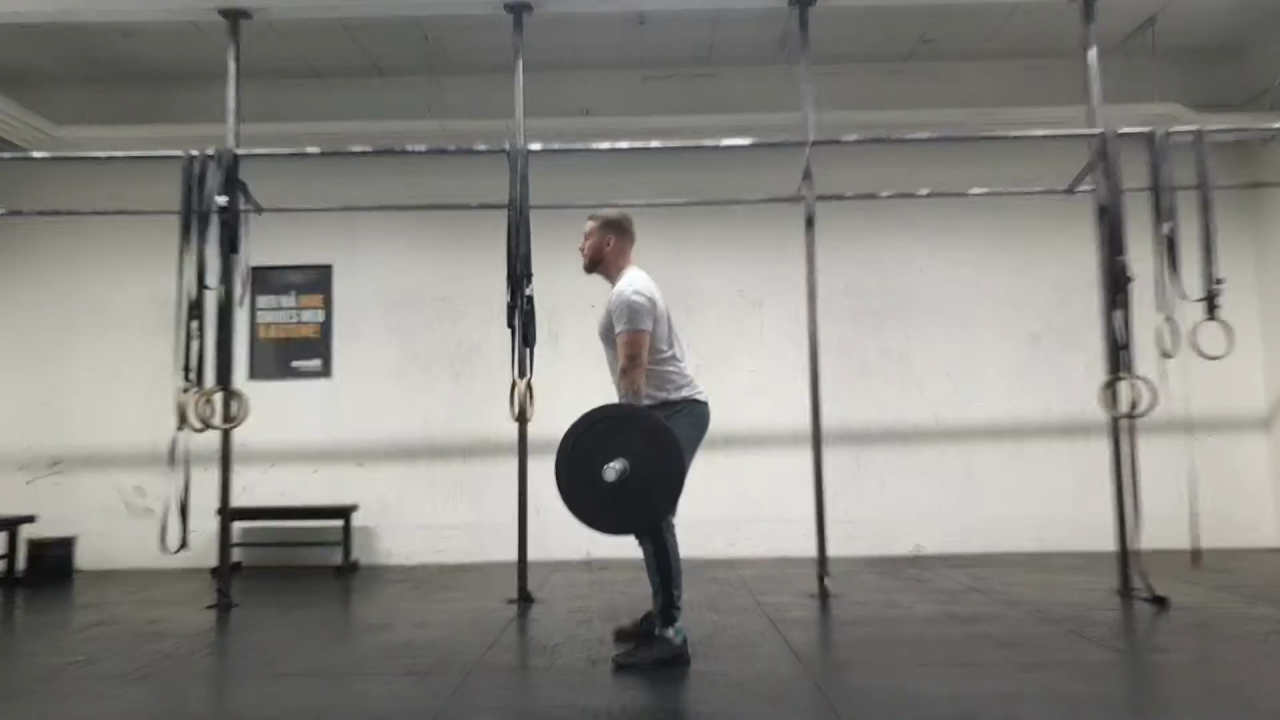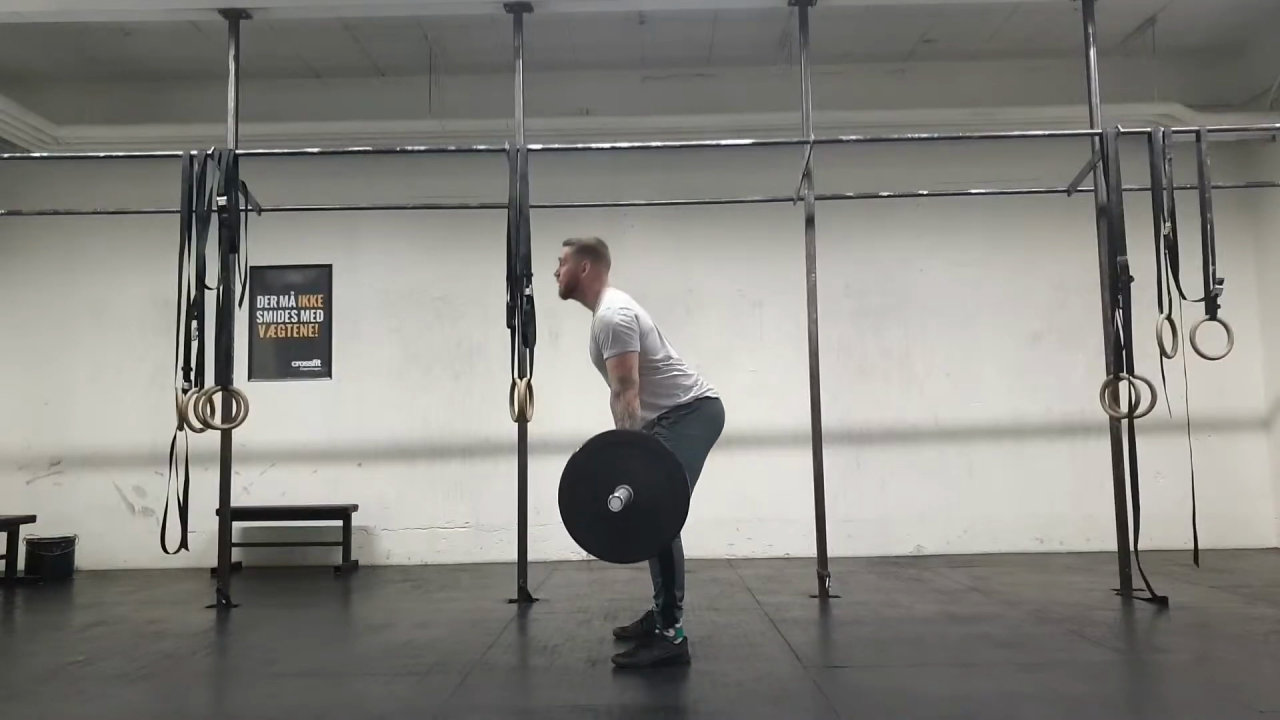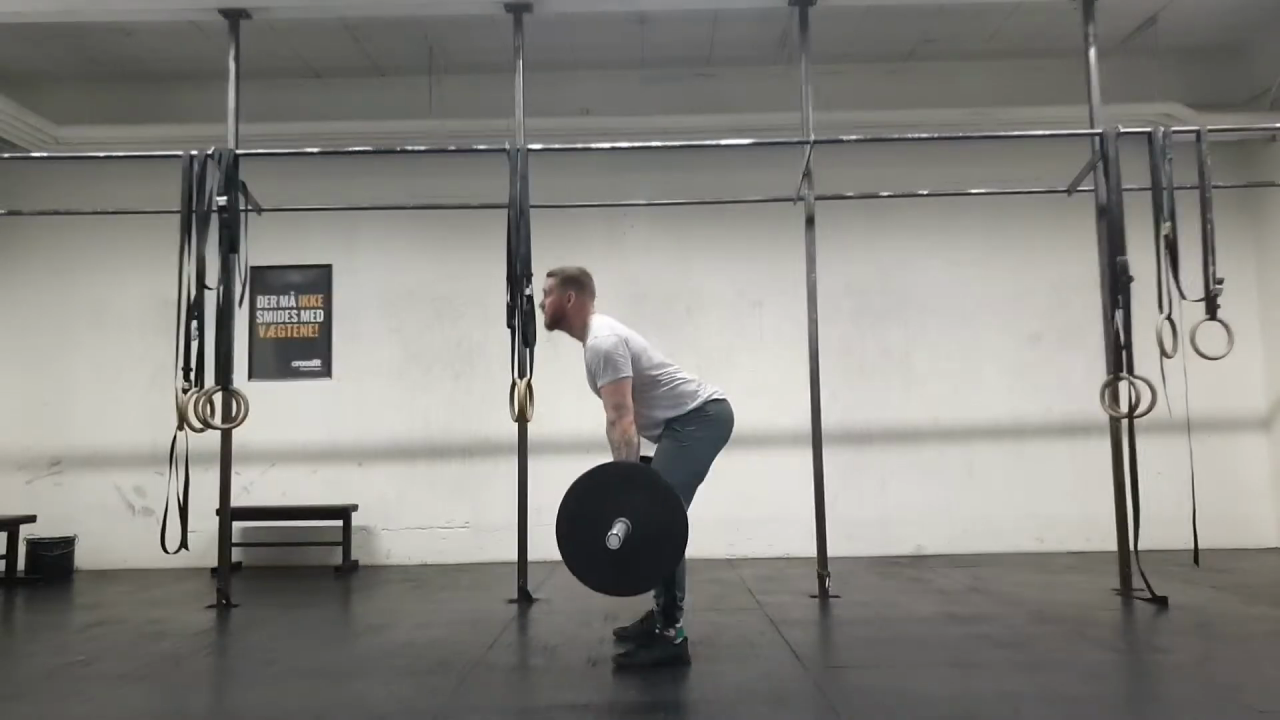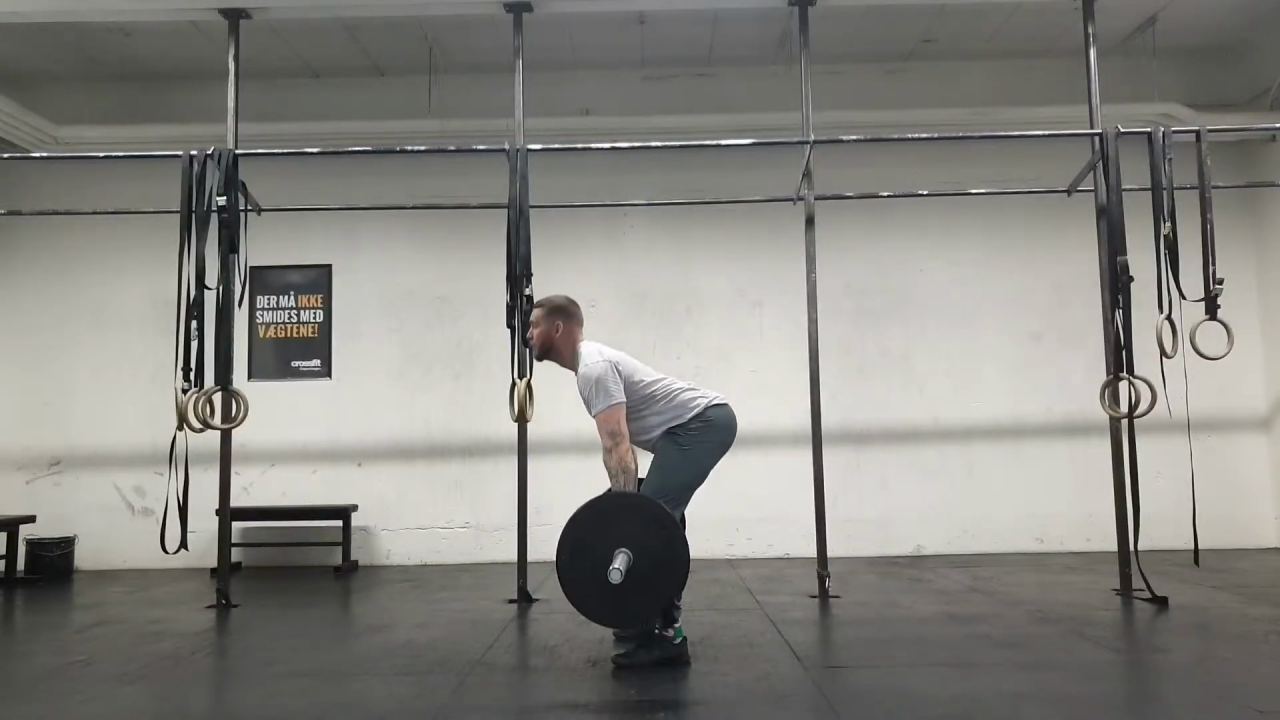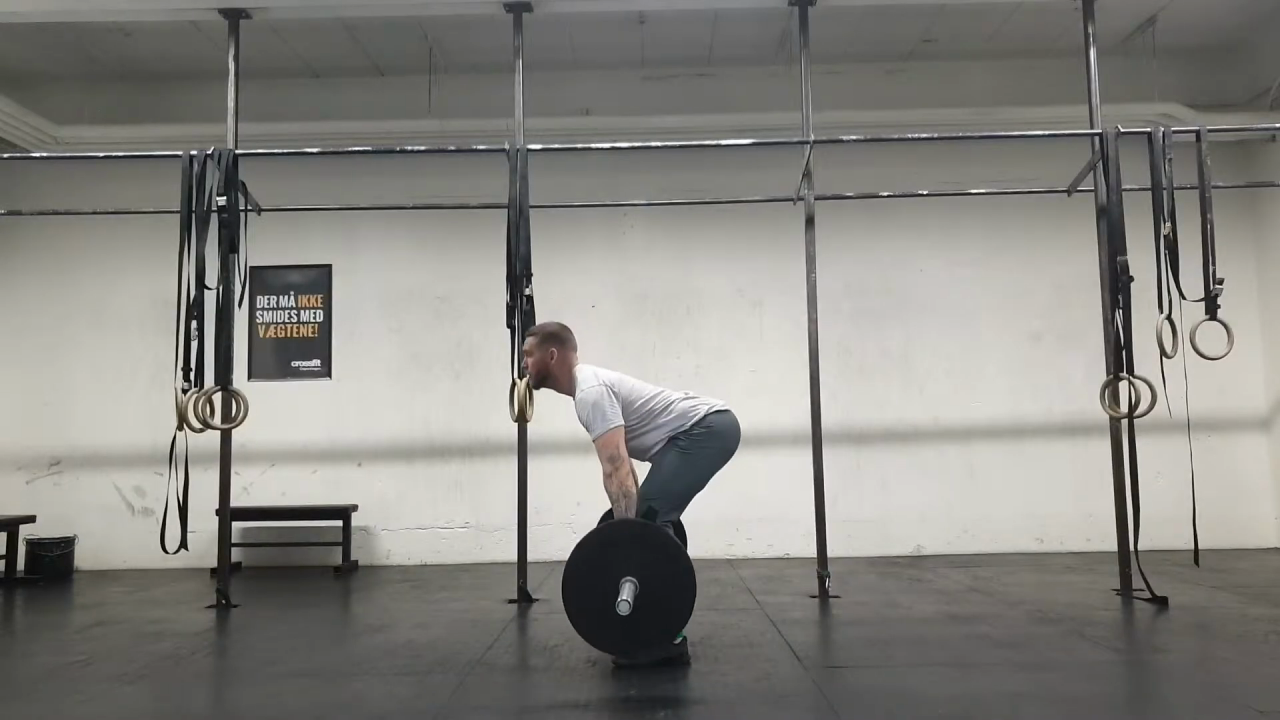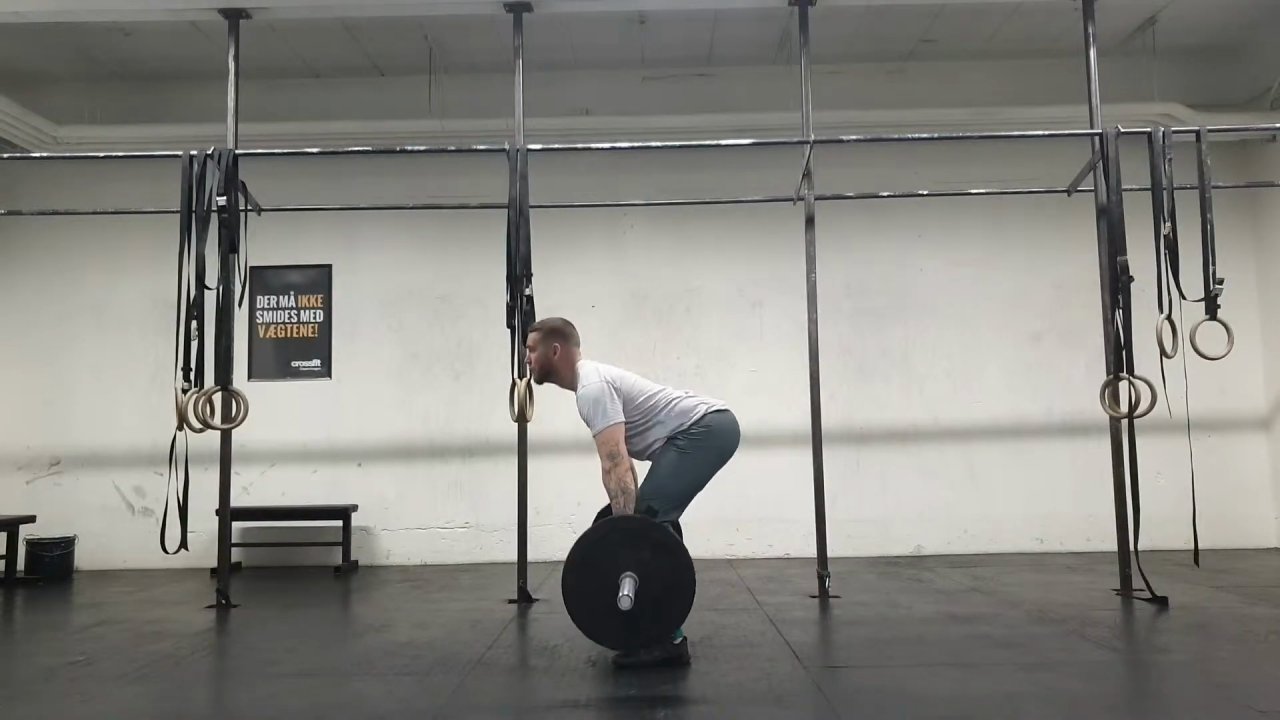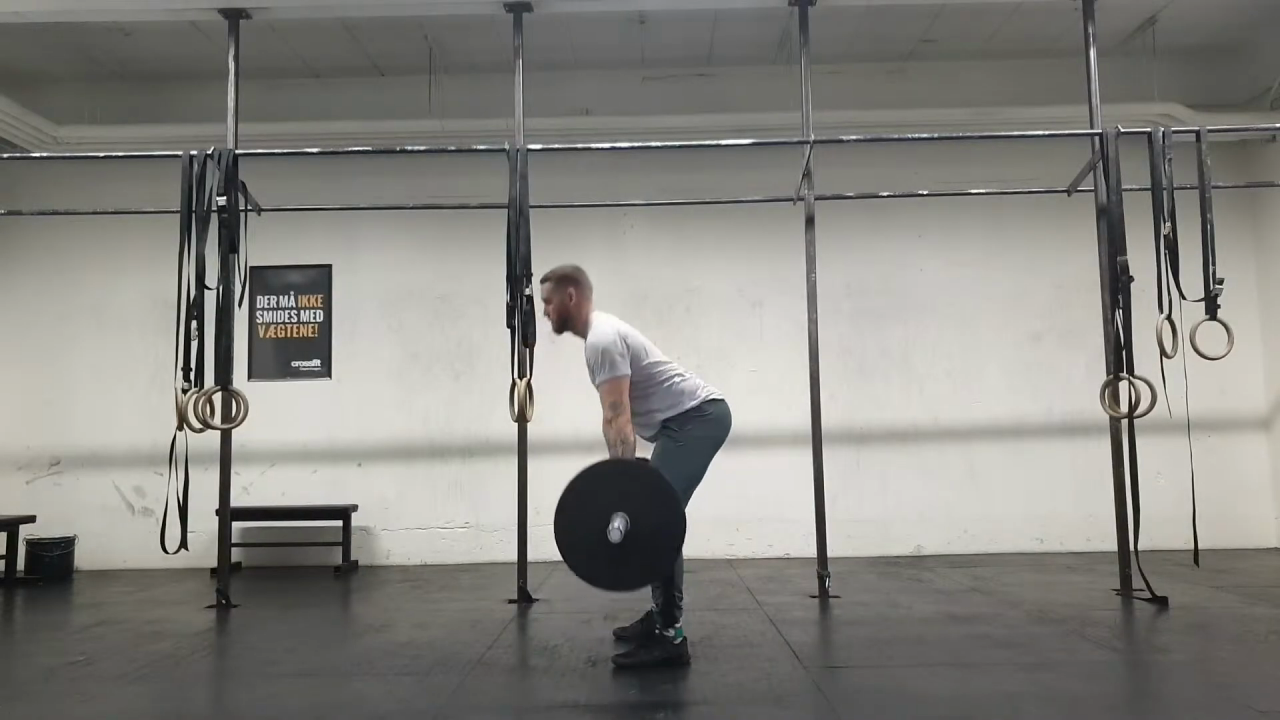
dt=0.3s
person 1, frame 1
left shoulder: (628, 293)
right shoulder: (630, 288)
left elbow: (632, 370)
left hip: (673, 412)
right hip: (671, 411)
left ankle: (669, 635)
right ankle: (662, 615)
person 1, frame 2
left shoulder: (611, 316)
right shoulder: (610, 309)
left elbow: (626, 392)
right elbow: (628, 390)
left hip: (688, 414)
right hip: (684, 413)
left ankle: (670, 635)
right ankle: (663, 615)
person 1, frame 3
left shoulder: (602, 342)
right shoulder: (601, 335)
left elbow: (621, 419)
right elbow: (625, 416)
left hip: (698, 417)
right hip: (693, 418)
left ankle: (670, 636)
right ankle: (664, 615)
person 1, frame 4
left shoulder: (593, 368)
right shoulder: (593, 361)
left elbow: (616, 445)
right elbow: (621, 442)
left hip: (703, 422)
right hip: (705, 420)
left ankle: (669, 636)
right ankle: (660, 617)
person 1, frame 5
left shoulder: (590, 392)
right shoulder: (590, 383)
left elbow: (616, 470)
right elbow: (622, 466)
right wrist: (631, 522)
left hip: (705, 429)
right hip: (710, 427)
left knee: (649, 520)
right knee: (650, 518)
person 1, frame 6
left shoulder: (592, 387)
right shoulder: (593, 379)
left elbow: (616, 468)
right elbow: (621, 463)
left hip: (707, 429)
right hip: (709, 427)
left knee: (648, 522)
right knee: (650, 520)
left ankle: (669, 637)
person 1, frame 7
left shoulder: (602, 339)
right shoulder: (603, 333)
left elbow: (617, 419)
right elbow: (622, 417)
left hip: (697, 417)
right hip: (696, 416)
left ankle: (669, 635)
right ankle: (661, 615)
